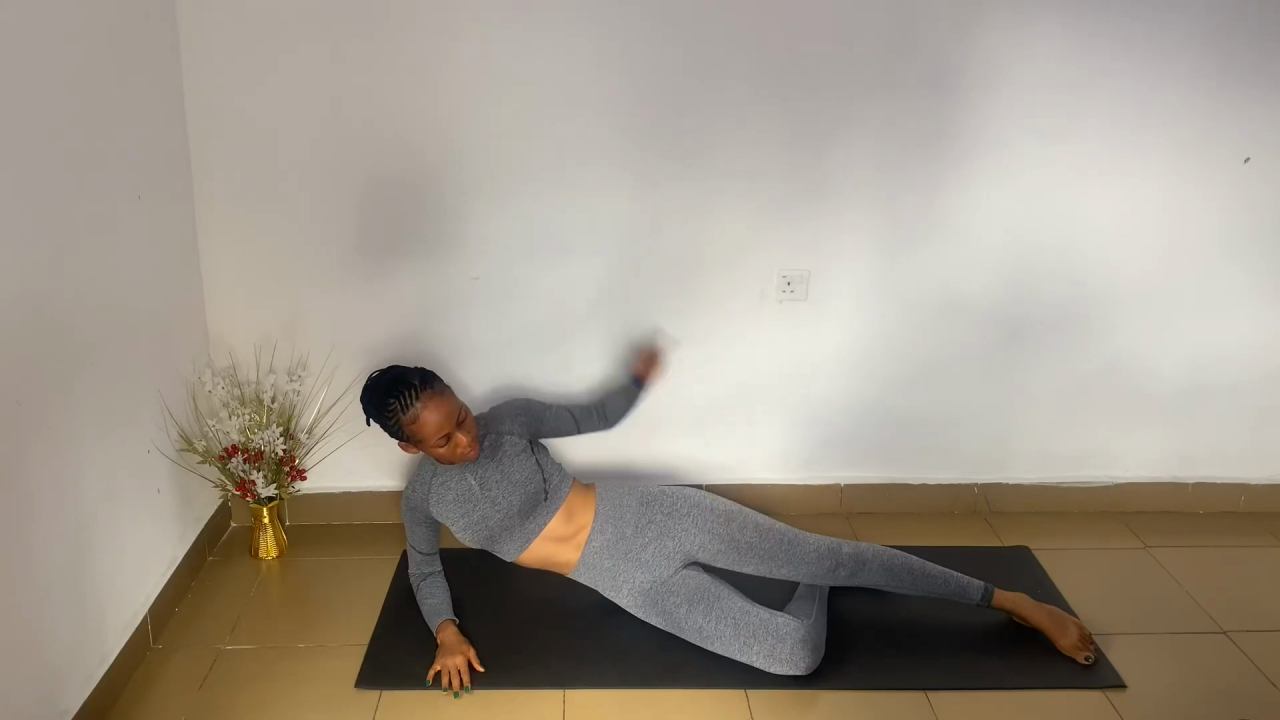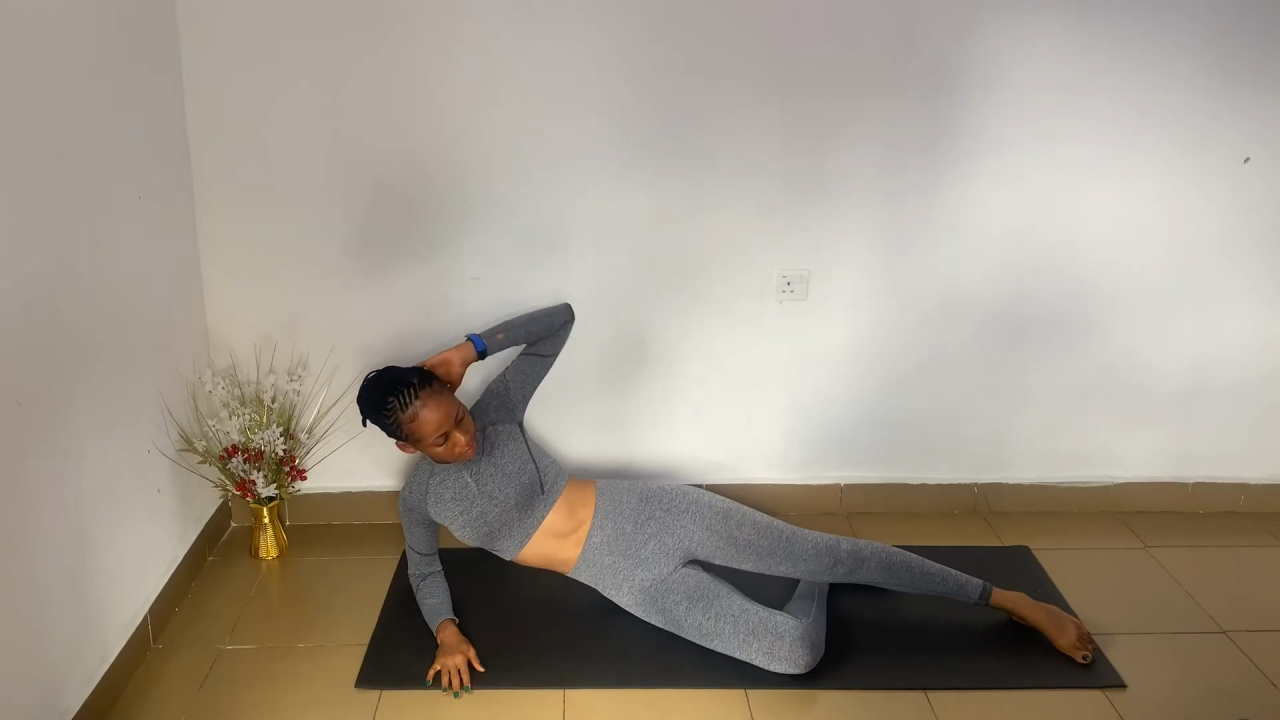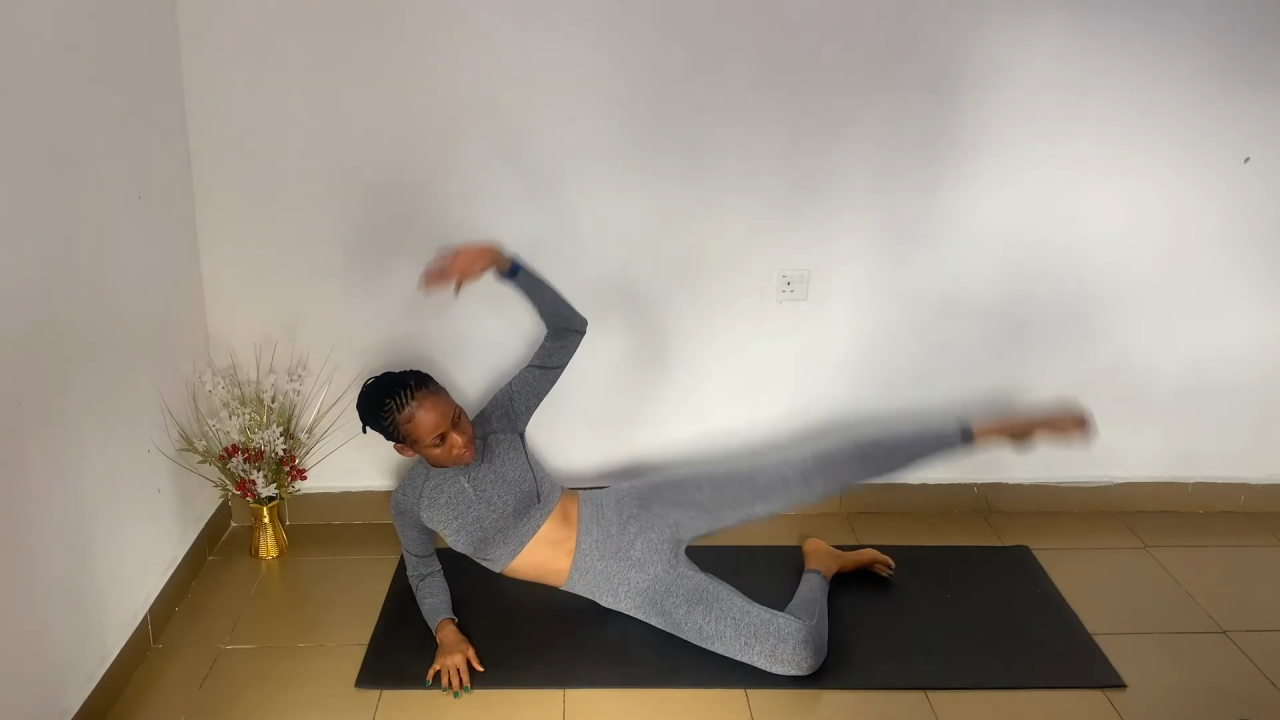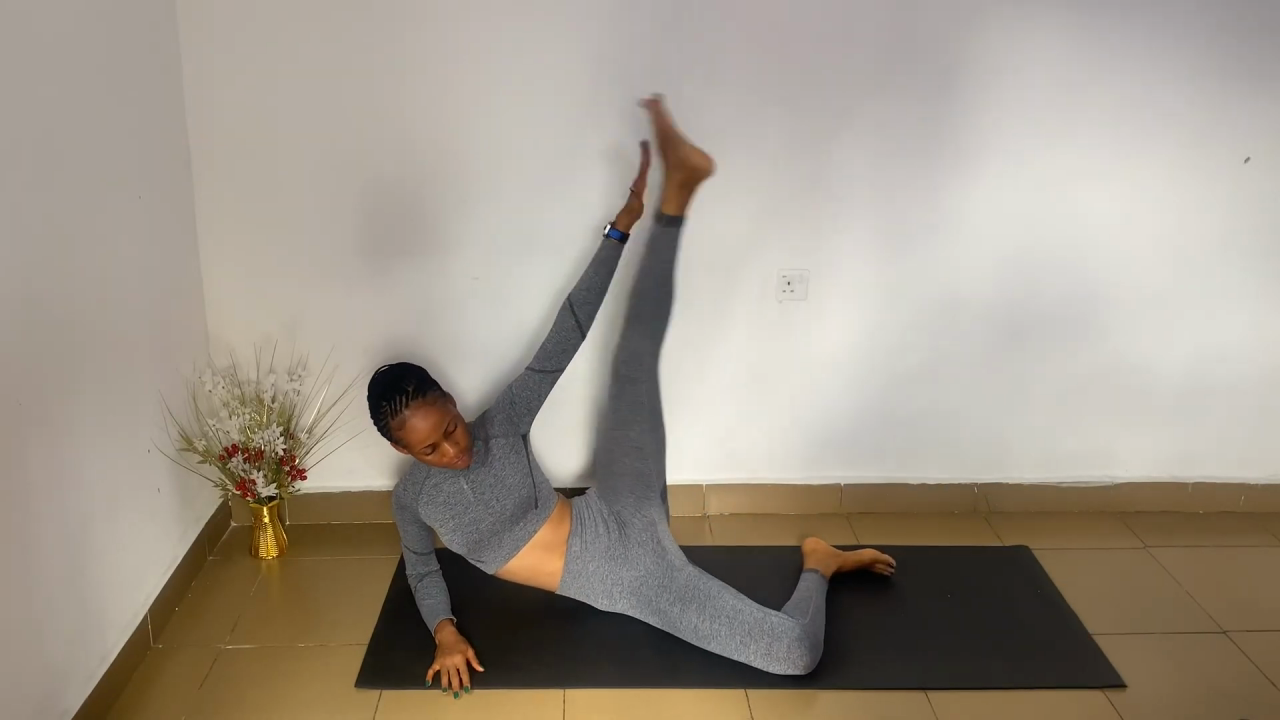
dt=0.4s
person 1, frame 1
left shoulder: (508, 419)
right shoulder: (423, 492)
left elbow: (602, 415)
right elbow: (423, 564)
left wrist: (637, 377)
right wrist: (446, 632)
left hip: (650, 518)
right hip: (630, 582)
left knee: (835, 554)
right knee: (795, 653)
left ankle: (1013, 602)
right ankle: (815, 583)
person 1, frame 2
left shoulder: (494, 412)
right shoulder: (420, 494)
left elbow: (562, 318)
right elbow: (422, 565)
left wrist: (471, 346)
right wrist: (446, 632)
left hip: (651, 516)
right hip: (630, 580)
left knee: (833, 553)
right knee: (795, 652)
left ankle: (1013, 601)
right ankle: (816, 583)
person 1, frame 3
left shoulder: (497, 422)
right shoulder: (412, 498)
left elbow: (569, 328)
right elbow: (420, 565)
left wrist: (502, 262)
right wrist: (446, 631)
left hip: (640, 517)
right hip: (625, 582)
left knee: (814, 473)
right knee: (798, 654)
left ankle: (949, 460)
right ankle: (822, 562)
person 1, frame 4
left shoulder: (502, 424)
right shoulder: (412, 497)
left elbow: (570, 326)
right elbow: (420, 566)
left wrist: (622, 223)
right wrist: (445, 632)
left hip: (622, 524)
right hip: (614, 585)
left knee: (634, 361)
right ankle: (822, 564)
